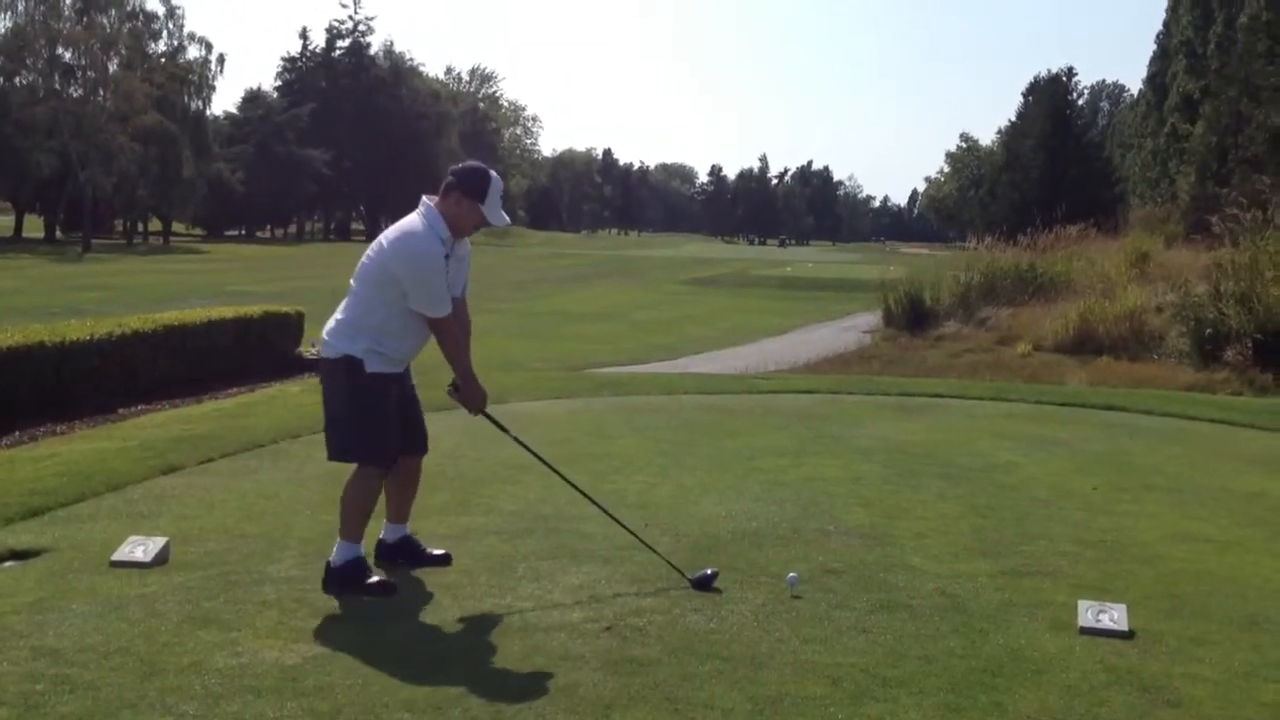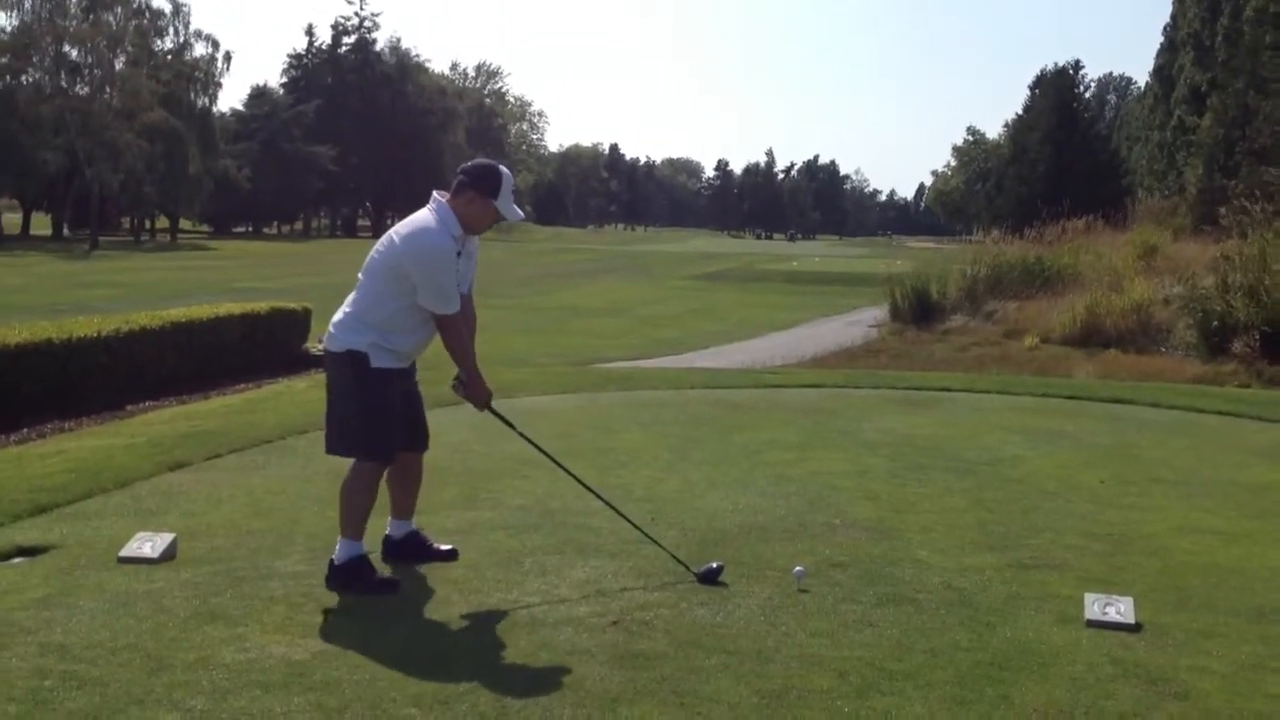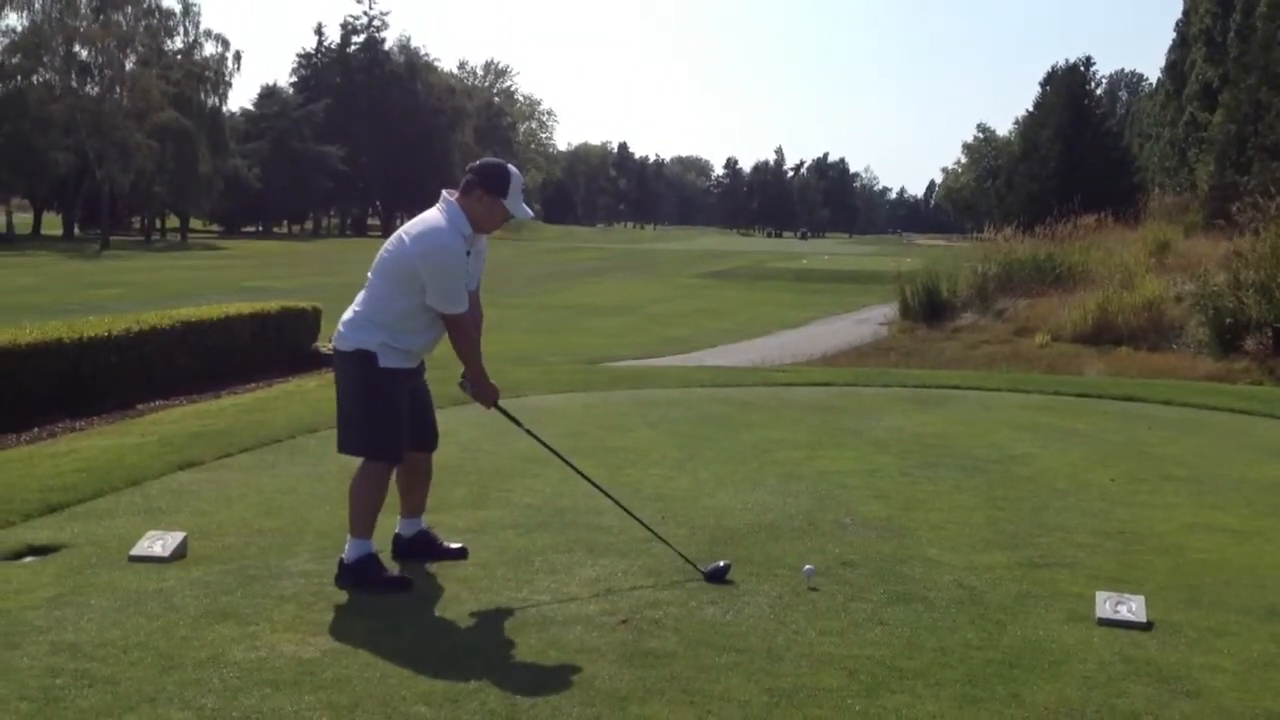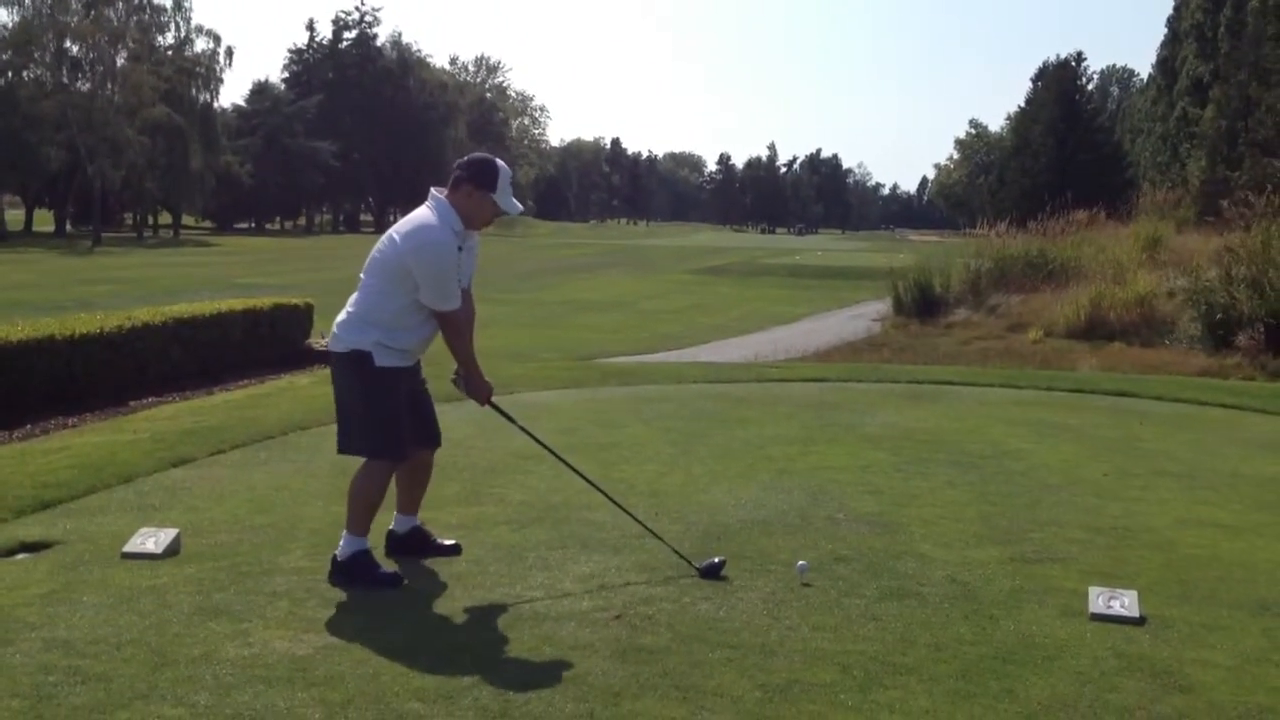
dt=0.5s
person 1, frame 1
left shoulder: (453, 240)
right shoulder: (419, 245)
left elbow: (458, 312)
right elbow: (442, 325)
left wrist: (464, 378)
right wrist: (469, 382)
left hip: (388, 359)
right hip: (355, 357)
left knee: (410, 450)
right knee: (375, 461)
left ankle: (395, 540)
right ankle: (345, 563)
person 1, frame 2
left shoulder: (461, 235)
right shoulder: (431, 241)
left elbow: (465, 309)
right elbow: (448, 323)
left wrist: (469, 374)
right wrist: (474, 380)
left hip: (392, 353)
right hip: (360, 353)
left knee: (411, 447)
right knee: (373, 457)
left ankle: (401, 535)
right ankle: (346, 560)
person 1, frame 3
left shoulder: (469, 233)
right shoulder: (440, 241)
left elbow: (471, 307)
right elbow: (456, 322)
left wrist: (474, 373)
right wrist: (480, 379)
left hip: (402, 354)
right hip: (368, 352)
left knee: (419, 448)
right knee: (382, 455)
left ankle: (411, 534)
right ankle: (356, 559)
person 1, frame 4
left shoulder: (459, 230)
right shoulder: (431, 238)
left elbow: (463, 304)
right elbow: (449, 319)
left wrist: (466, 370)
right wrist: (475, 377)
left hip: (397, 353)
right hip: (364, 352)
left knee: (422, 445)
right knee: (385, 455)
left ankle: (405, 531)
right ankle: (350, 556)
